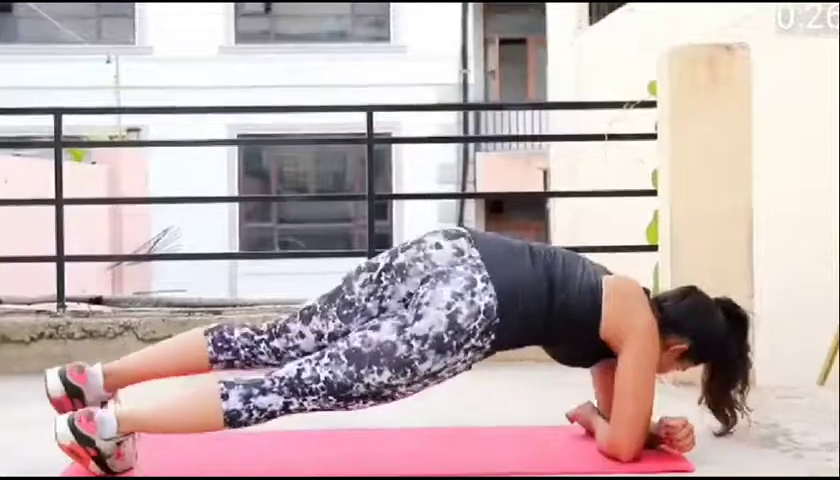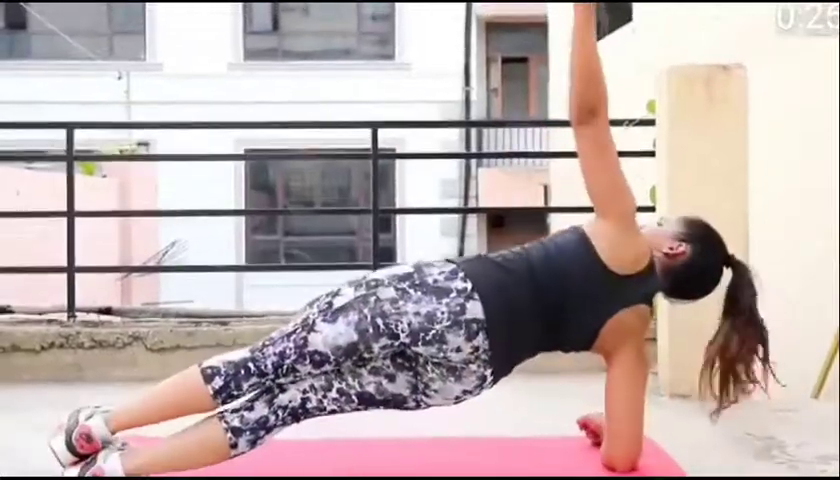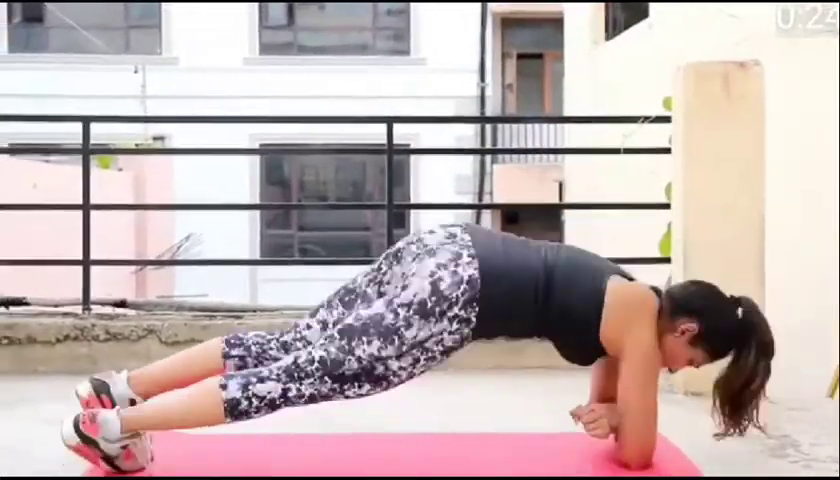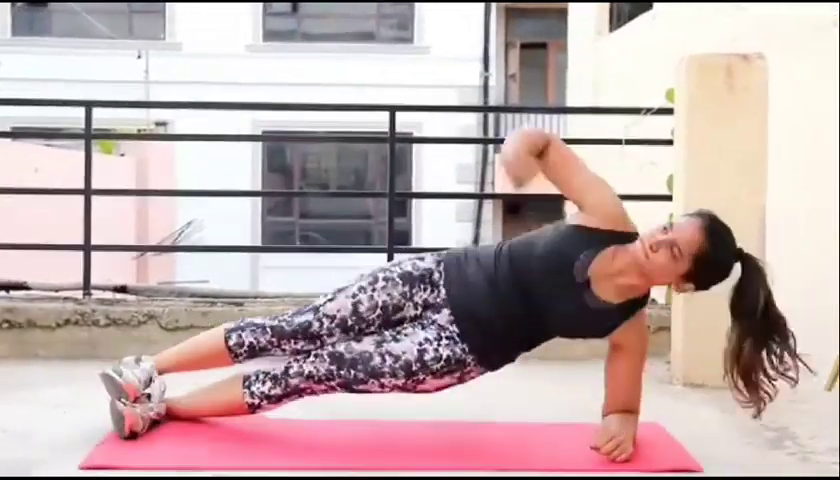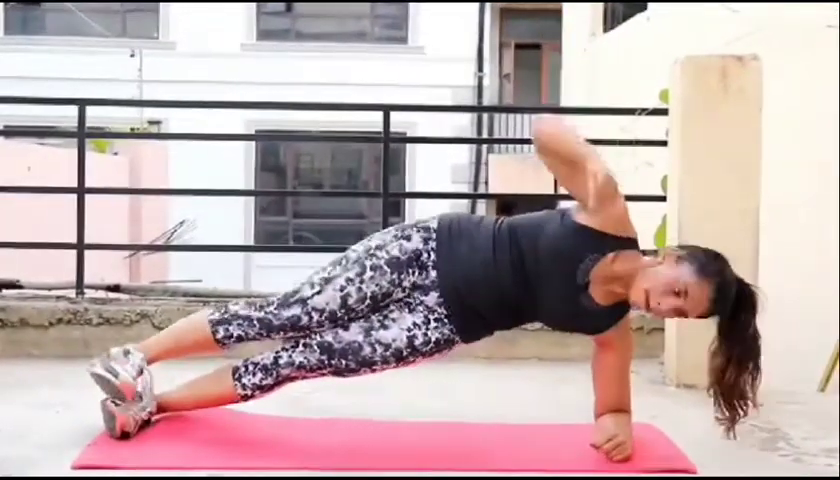
dt=1s
person 1, frame 1
left shoulder: (623, 303)
right shoulder: (642, 327)
left elbow: (610, 407)
right wrist: (592, 418)
left hip: (446, 255)
right hip: (464, 301)
left knee: (273, 343)
right knee: (298, 384)
left ankle: (94, 378)
right ankle: (112, 422)
person 1, frame 2
left shoulder: (623, 232)
right shoulder: (630, 333)
left elbow: (588, 115)
left hip: (436, 296)
right hip: (459, 366)
left knee: (263, 369)
right knee: (287, 403)
person 1, frame 3
left shoulder: (625, 293)
right shoulder: (644, 326)
left elbow: (605, 402)
left wrist: (605, 411)
left hip: (444, 246)
right hip: (457, 284)
left knee: (289, 347)
right knee: (306, 375)
left ankle: (125, 384)
person 1, frame 4
left shoulder: (630, 322)
right shoulder: (610, 218)
left elbow: (621, 404)
right elbow: (534, 140)
left wrist: (621, 424)
right wrist: (524, 151)
left hip: (464, 345)
right hip: (441, 278)
left knee: (319, 370)
right knee: (298, 330)
left ankle: (161, 404)
right ankle: (150, 371)
person 1, frame 5
left shoulder: (617, 327)
right shoulder: (609, 222)
left elbow: (611, 406)
right elbow: (548, 135)
left wrist: (615, 428)
right wrist: (588, 162)
left hip: (446, 320)
right hip: (432, 250)
left knee: (309, 358)
right knee: (288, 317)
left ankle: (148, 402)
right ankle: (135, 359)
